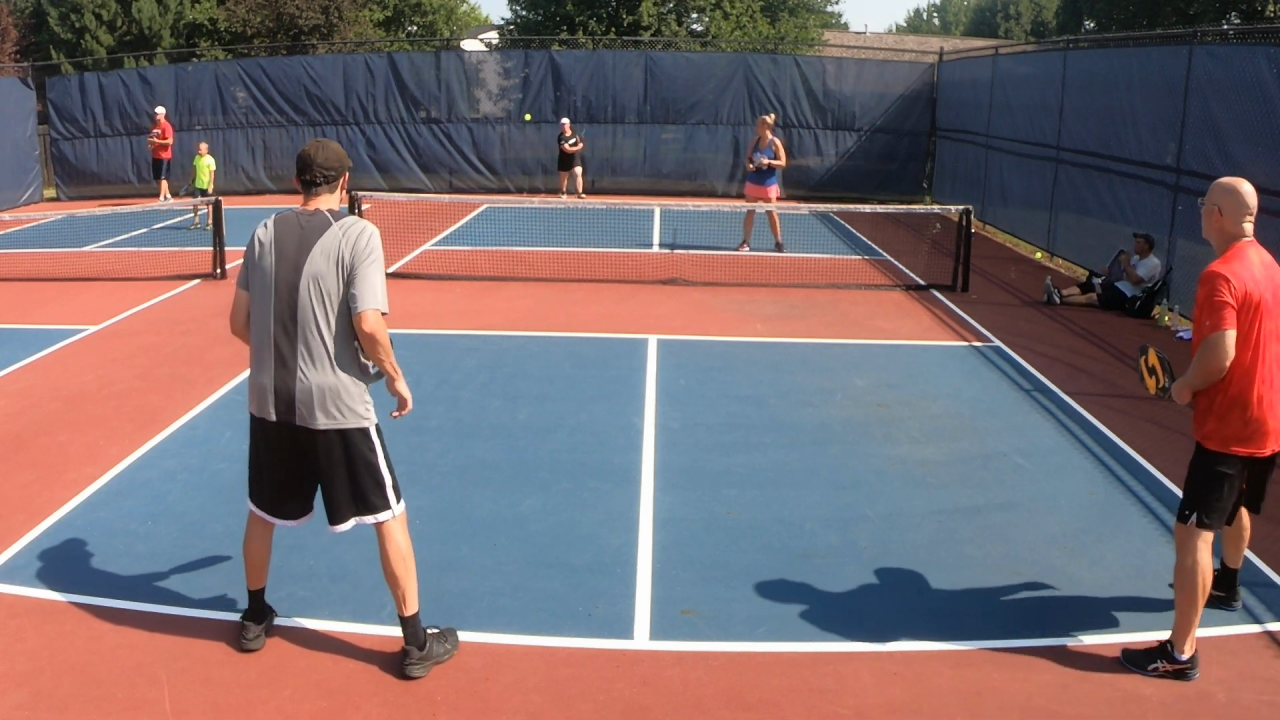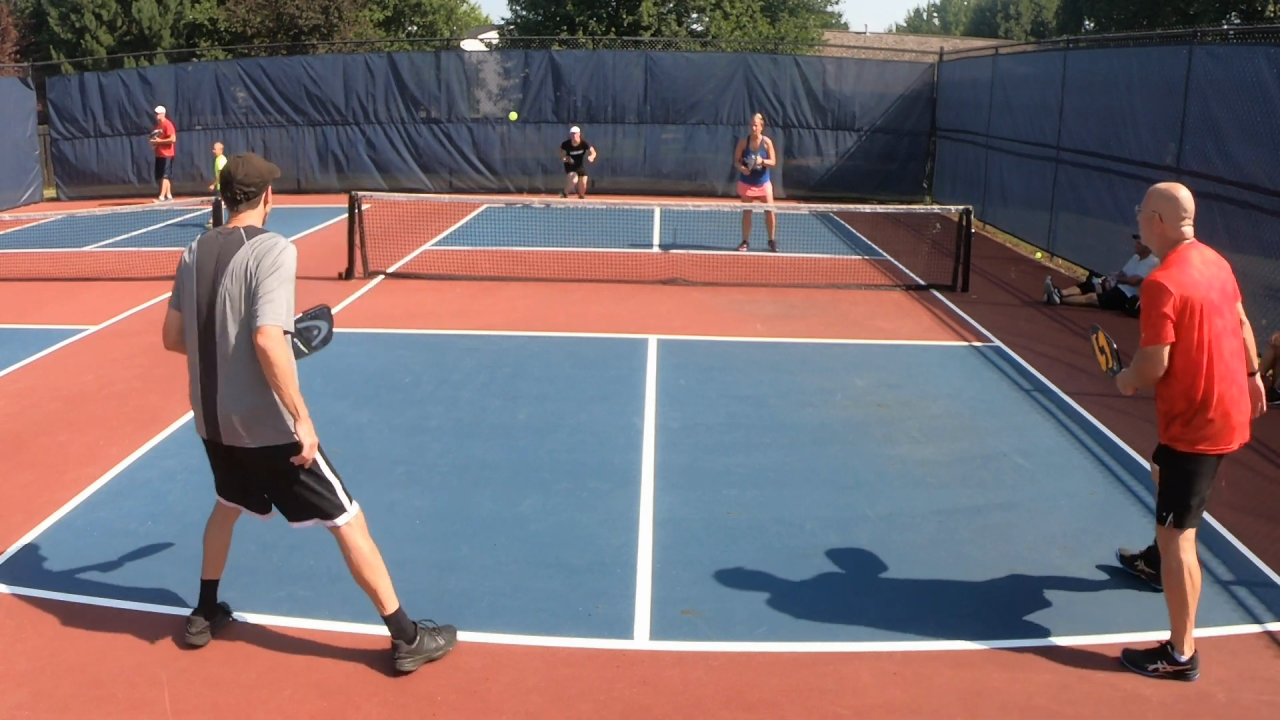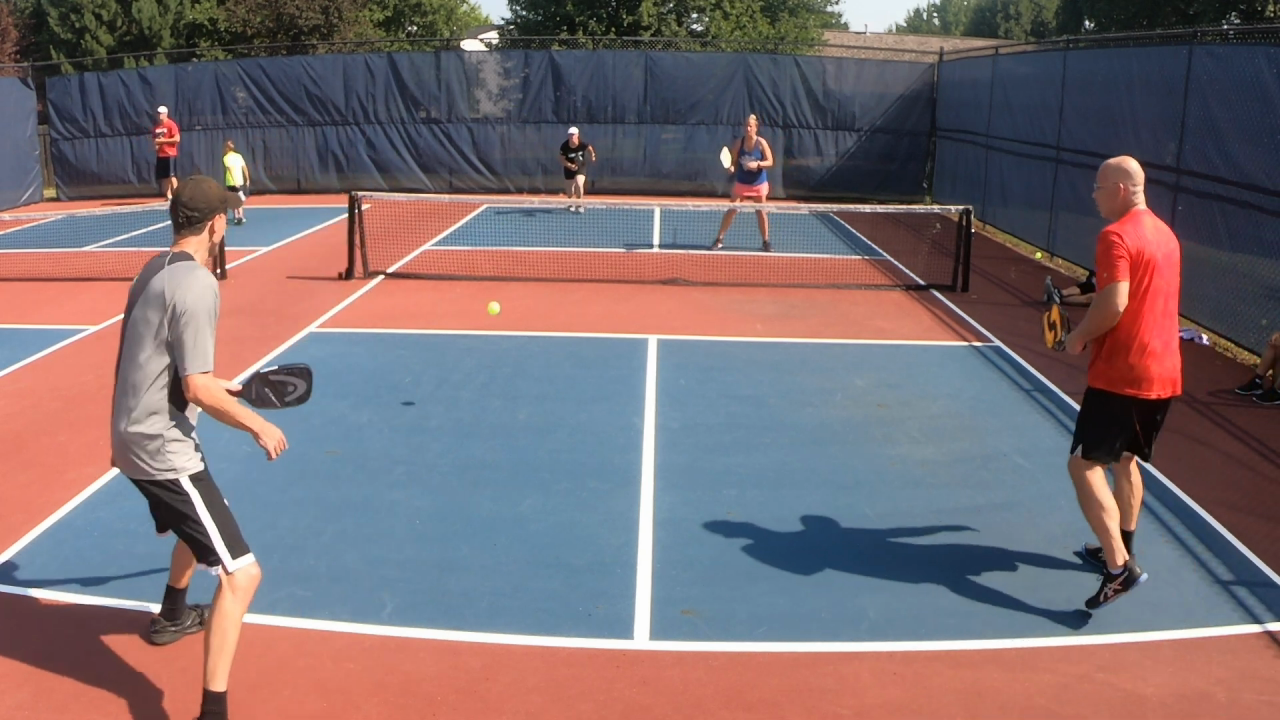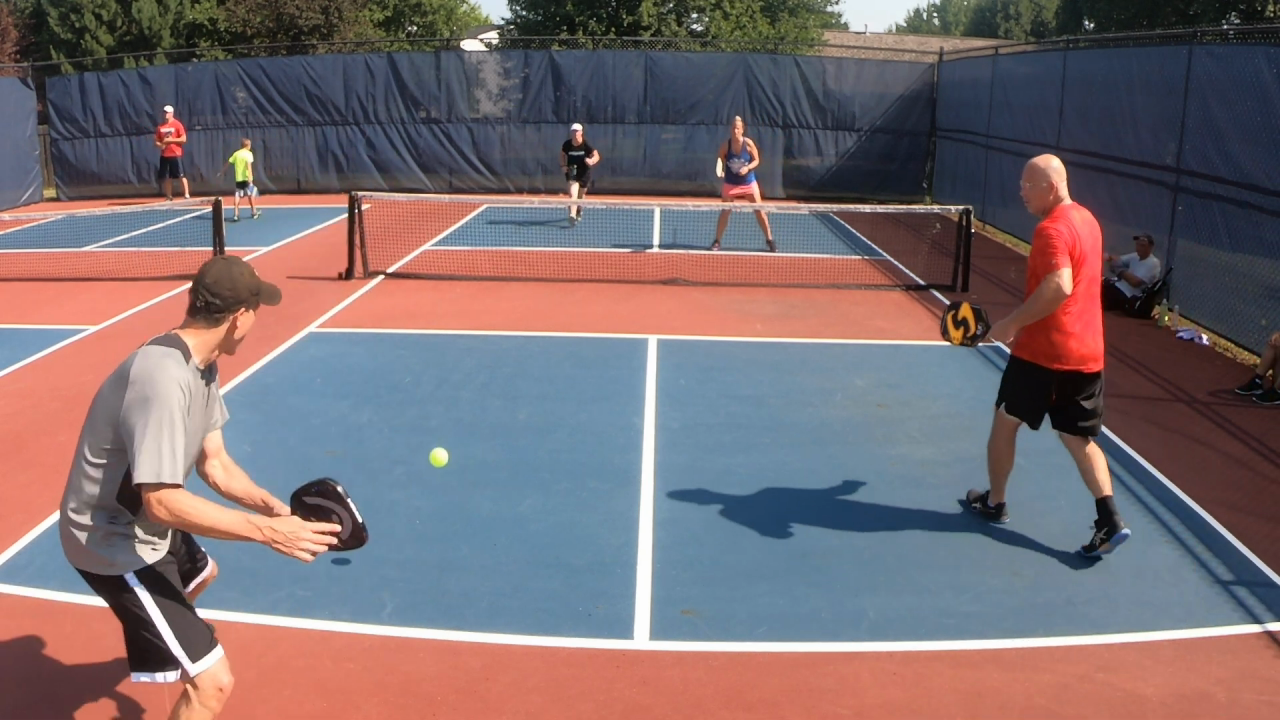
dt=0.4s
person 1, frame 1
left shoulder: (265, 233)
right shoulder: (358, 234)
left elbow: (239, 322)
right elbow: (368, 326)
right wrist: (396, 378)
left hip: (270, 401)
right hip: (338, 404)
left knee: (262, 512)
right knee: (390, 518)
left ankle: (254, 618)
right ankle: (416, 642)
person 1, frame 2
left shoulder: (195, 253)
right shoulder: (274, 251)
left elbow: (173, 337)
right elbow: (268, 340)
right wrist: (302, 418)
left hip: (212, 417)
right hip: (265, 421)
left knee: (229, 504)
right knee: (348, 520)
left ankle: (205, 614)
right ankle: (406, 637)
person 1, frame 3
left shoulder: (156, 270)
right shoulder: (196, 282)
right elbow: (198, 387)
left wrist: (219, 384)
right wrist: (258, 424)
left hip: (133, 438)
right hip: (162, 448)
left knee: (201, 522)
right knee: (241, 574)
left ankle: (173, 613)
person 1, frame 4
left shoulder: (200, 367)
right shoulder: (166, 379)
left elbow: (213, 463)
right elbow: (162, 503)
left wrist: (273, 508)
right wrist: (266, 530)
left hip: (141, 524)
right hip: (111, 543)
left knee: (200, 573)
right knee: (212, 682)
left ankle: (175, 629)
person 2, frame 1
left shoulder: (1221, 274)
left elbow: (1218, 356)
left wrist: (1185, 386)
left hip: (1229, 427)
left knee: (1193, 533)
right knee: (1234, 505)
left ankle: (1181, 651)
right ankle: (1226, 583)
person 2, frame 2
left shoulder: (1162, 281)
right shoulder: (1214, 262)
left elbow: (1154, 364)
right elbow: (1239, 323)
left wrist: (1127, 379)
right wrist: (1252, 376)
left hip: (1196, 423)
right hip: (1228, 409)
left knee: (1174, 533)
right knee: (1163, 472)
left ankle: (1181, 653)
right ankle: (1155, 563)
person 2, frame 3
left shoulder: (1116, 236)
right shoulder: (1165, 234)
left elbow: (1113, 304)
left wrist: (1078, 336)
left hip: (1121, 374)
right hip: (1164, 374)
left knee: (1084, 465)
right knee: (1124, 461)
left ankle: (1120, 566)
right ankle: (1118, 550)
person 2, frame 4
left shoulder: (1051, 228)
right shoulder: (1087, 220)
left elbow: (1058, 287)
left wrist: (1012, 321)
left hip: (1042, 350)
right hip: (1088, 352)
left knee: (1005, 421)
right knee: (1081, 438)
left ankle: (994, 501)
right ankle: (1110, 520)
